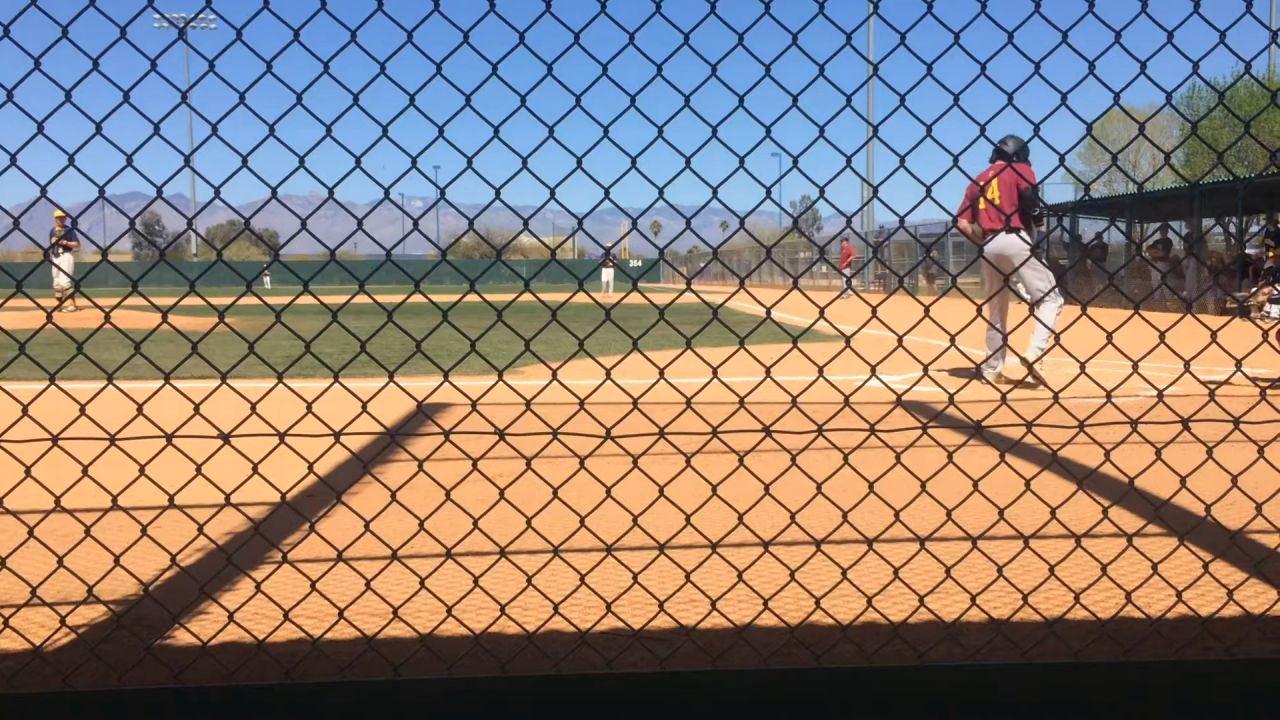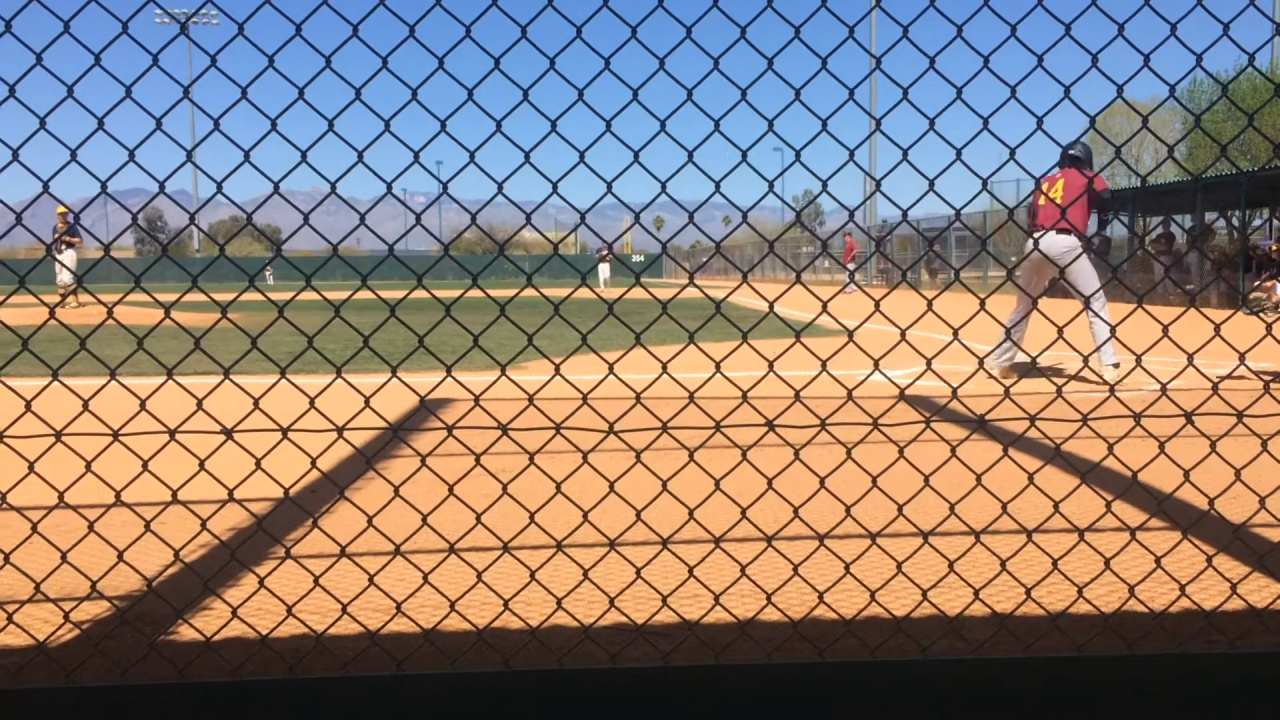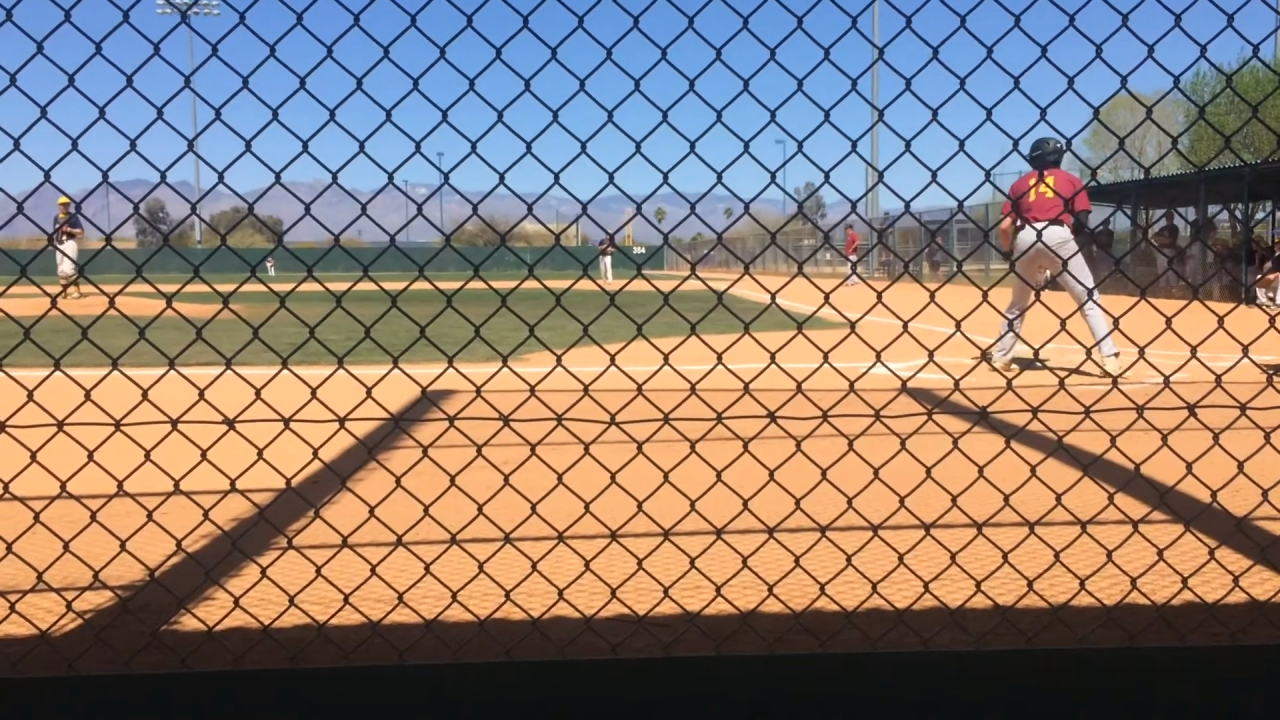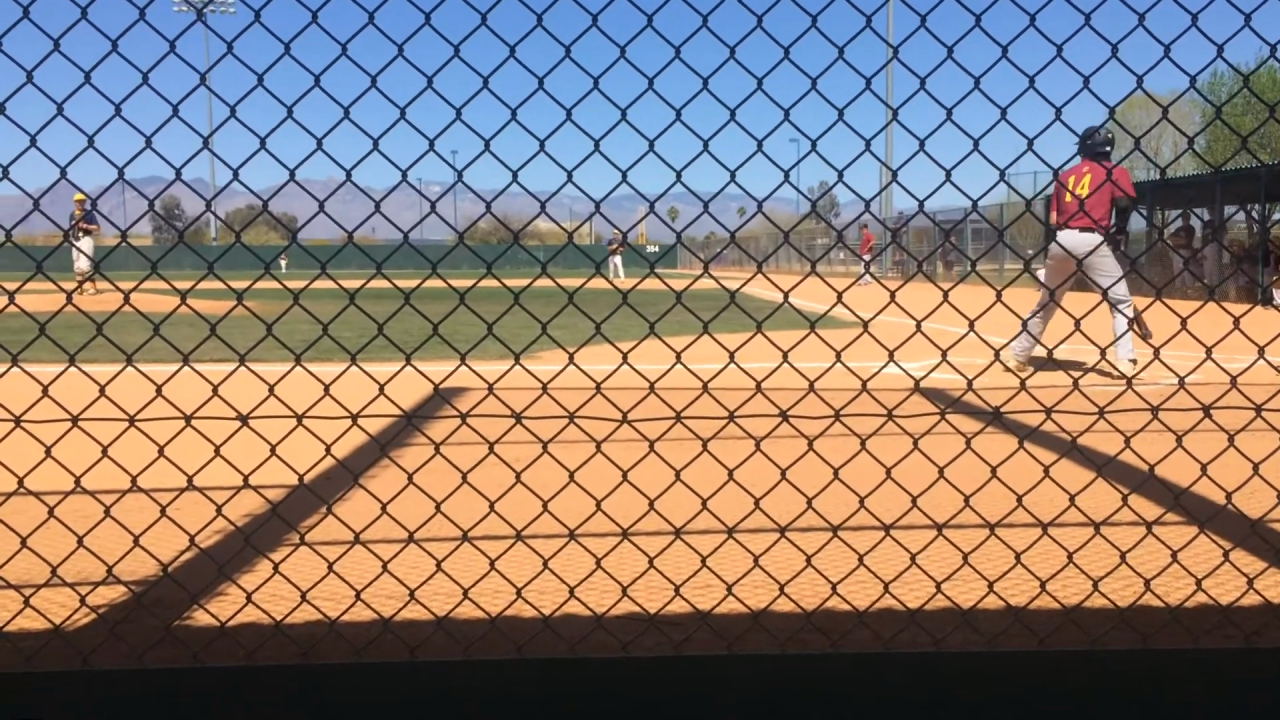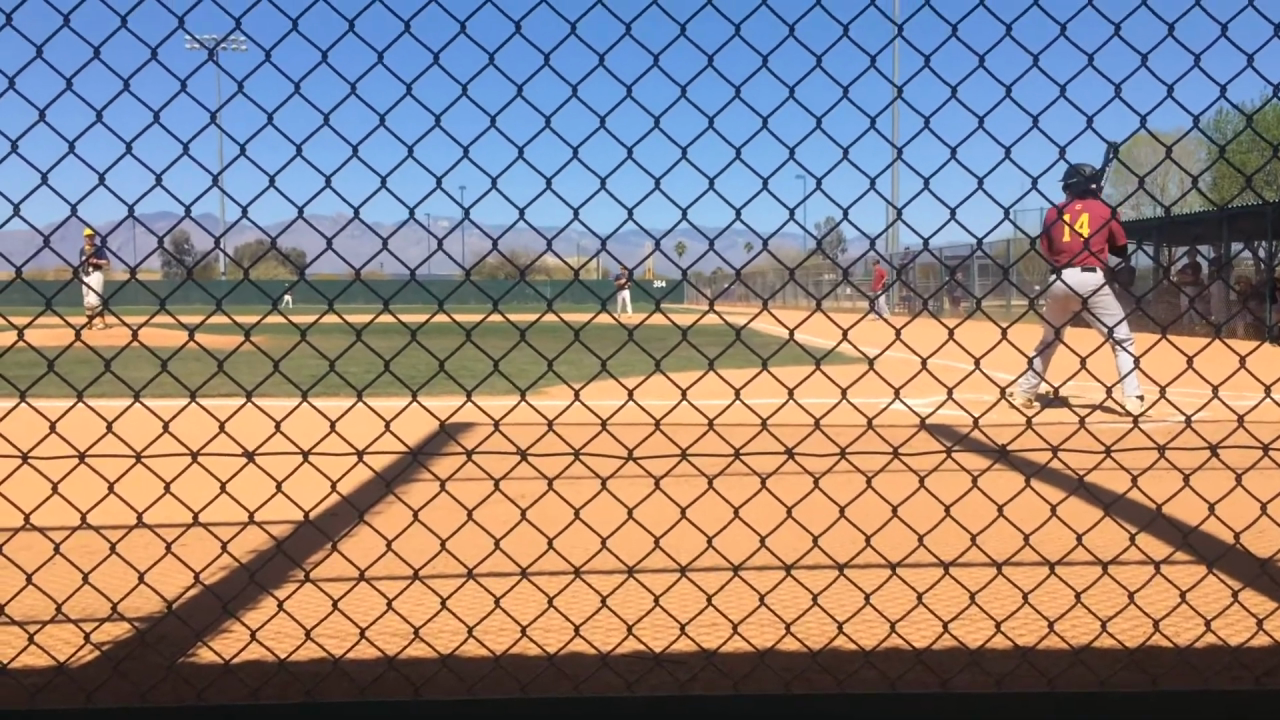
dt=0.7s
person 1, frame 1
left shoulder: (979, 180)
right shoulder: (1019, 169)
left elbow: (963, 223)
right elbow: (1029, 193)
right wrist: (1039, 226)
left hip: (989, 245)
right hip: (1016, 242)
left knee: (997, 312)
right knee: (1051, 300)
left ankle: (992, 370)
right ankle: (1034, 354)
person 1, frame 2
left shoulder: (1044, 182)
right shoulder: (1087, 176)
right elbow: (1104, 196)
right wrist: (1102, 232)
left hip: (1035, 244)
right hip: (1067, 243)
left knee: (1023, 307)
right knee: (1096, 303)
left ankle: (999, 363)
right ankle: (1109, 367)
person 1, frame 3
left shoulder: (1020, 183)
right shoulder: (1071, 180)
left elbow: (1004, 225)
right elbow: (1082, 220)
left wrist: (1008, 250)
left hip: (1026, 237)
right hip: (1058, 236)
left knee: (1018, 301)
right knee: (1088, 297)
left ankle: (1001, 358)
right ankle: (1109, 357)
person 1, frame 4
left shoulder: (1065, 175)
right shoulder: (1116, 172)
left elbow: (1053, 220)
right elbow: (1124, 203)
right wrist: (1118, 231)
left hip: (1061, 241)
right hip: (1092, 241)
left knee: (1046, 303)
right knee: (1121, 302)
left ankle: (1018, 357)
right ankle: (1125, 361)
person 1, frame 5
left shoulder: (1054, 213)
right shoulder: (1105, 211)
left elbow: (1046, 254)
right elbow: (1122, 251)
left hip: (1060, 281)
right hip: (1091, 279)
left knee: (1049, 340)
right knee: (1122, 339)
left ankle: (1023, 394)
right ankle: (1132, 399)
